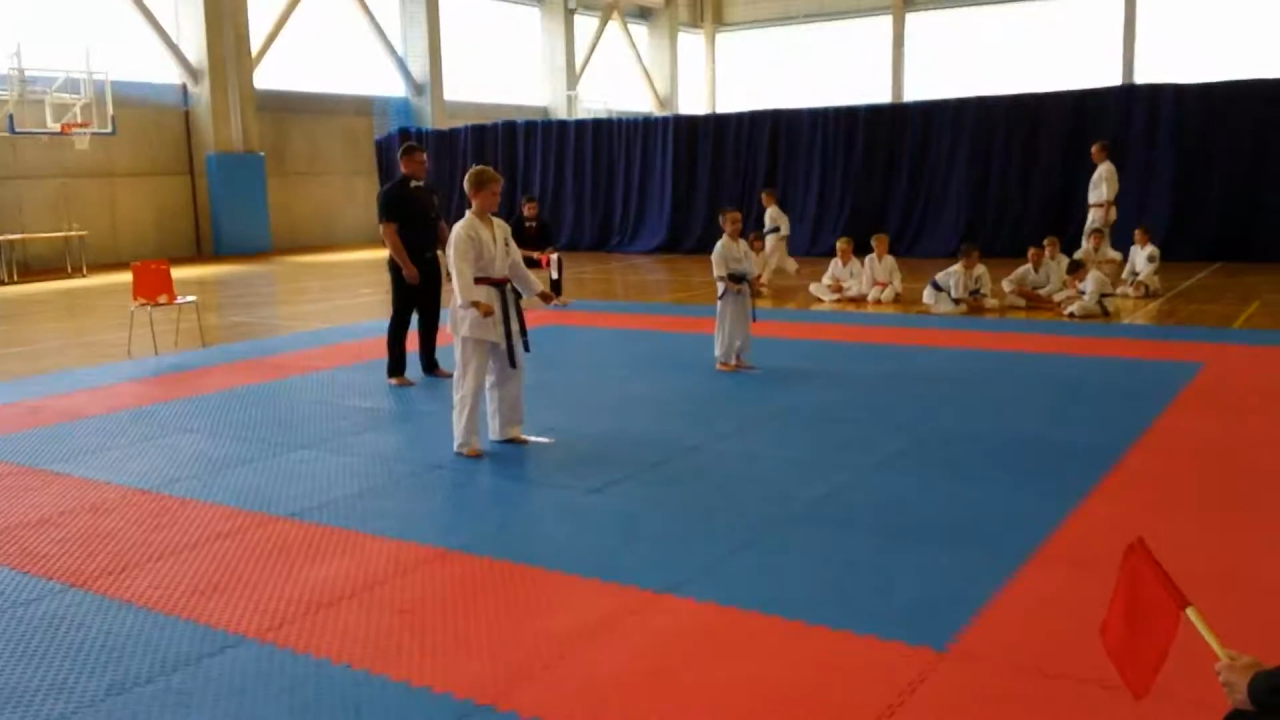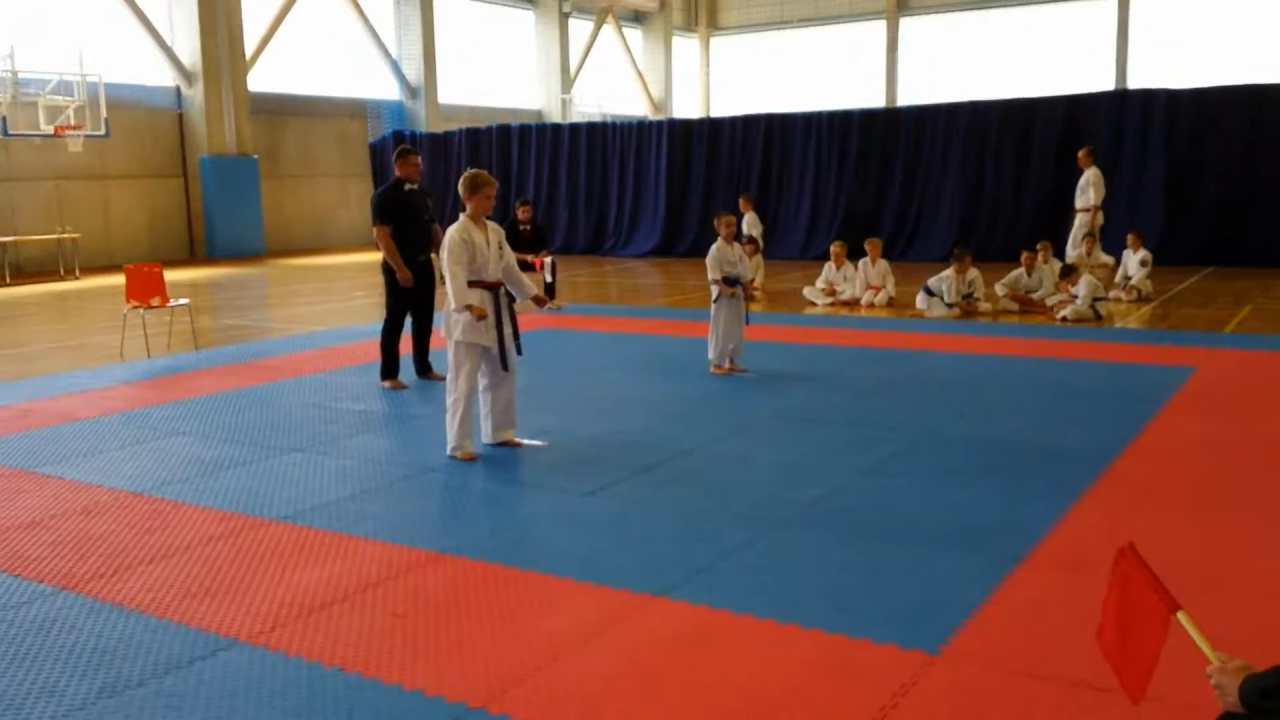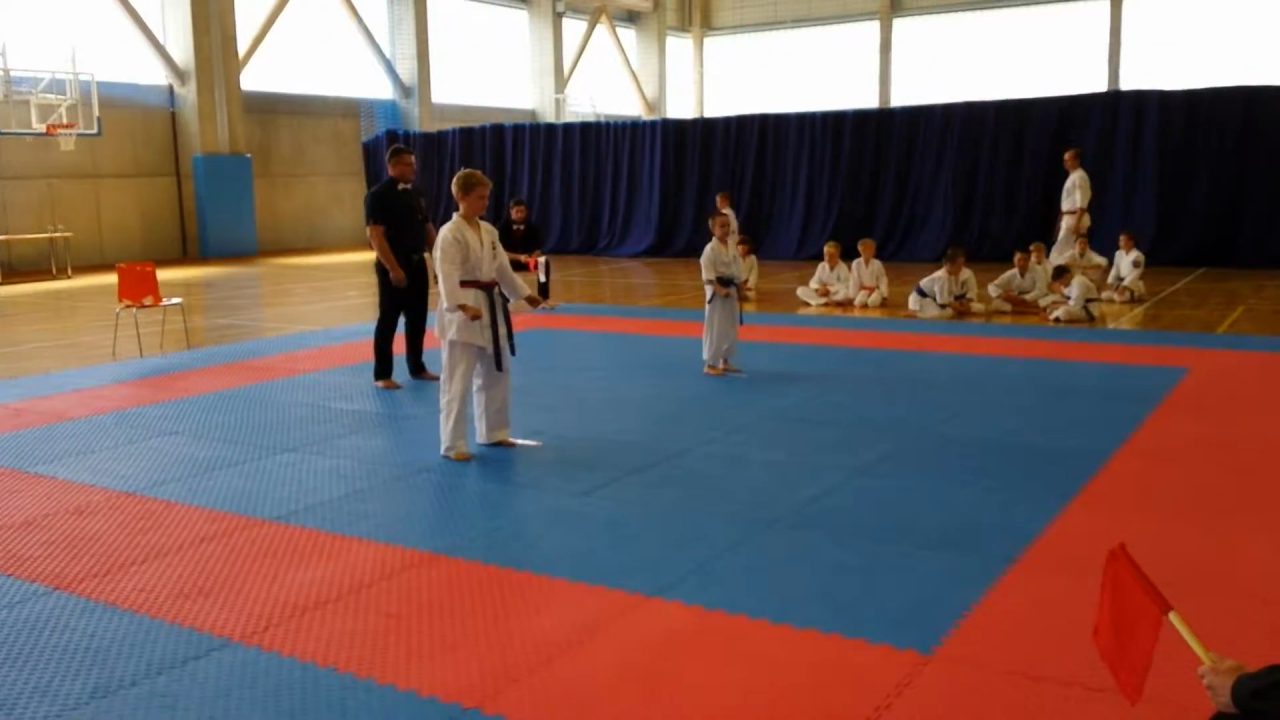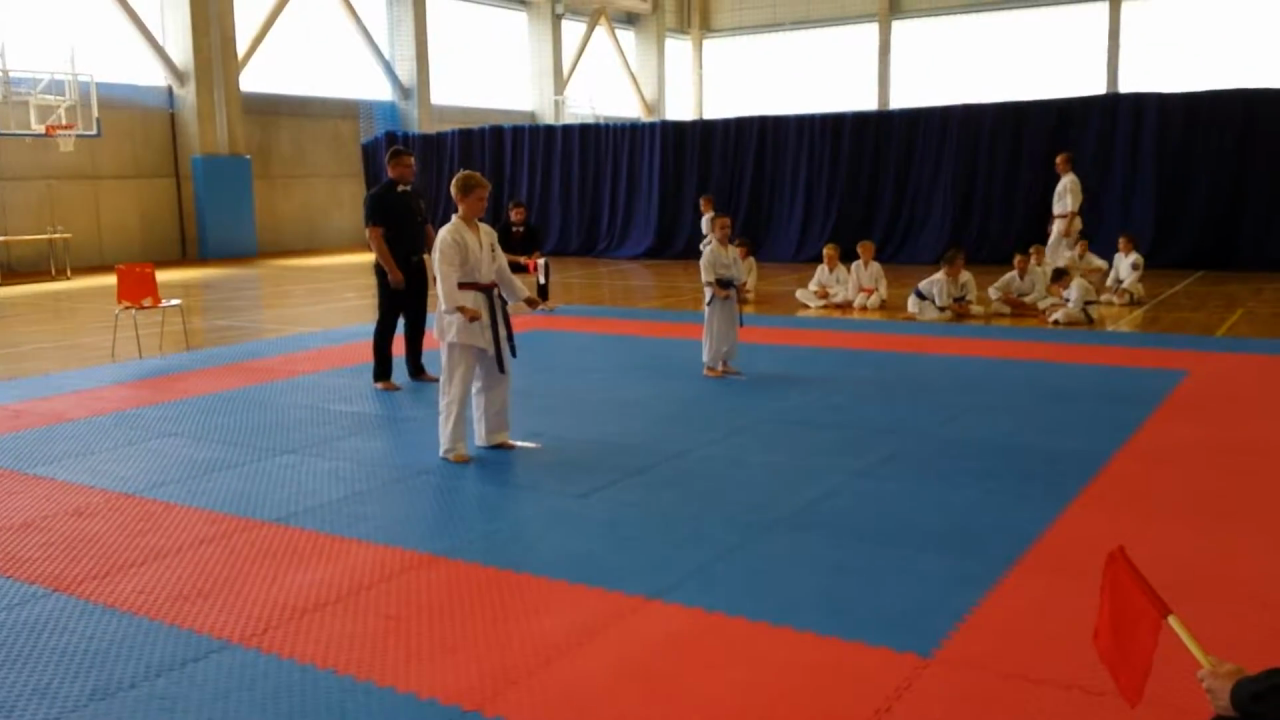
dt=0.1s
person 1, frame 1
left shoulder: (501, 228)
right shoulder: (464, 230)
left elbow: (515, 265)
right elbow: (461, 272)
left wrist: (537, 290)
right wrist: (476, 302)
left hip: (504, 304)
right hip: (475, 309)
left knee: (509, 371)
right knee: (472, 377)
left ankle: (506, 429)
right ankle: (466, 441)
person 1, frame 2
left shoulder: (495, 231)
right shoulder: (457, 234)
left elbow: (509, 268)
right elbow: (455, 275)
left wrist: (531, 294)
right wrist: (469, 306)
left hip: (497, 306)
right hip: (468, 311)
left knee: (502, 375)
right knee: (464, 380)
left ankle: (499, 432)
right ankle: (459, 444)
person 1, frame 3
left shoulder: (488, 231)
right shoulder: (450, 233)
left elbow: (502, 269)
right elbow: (447, 276)
left wrist: (525, 294)
right wrist: (463, 306)
left hip: (490, 306)
right hip: (462, 311)
left knee: (495, 375)
right knee: (458, 381)
left ankle: (493, 433)
right ankle: (453, 444)
person 1, frame 4
left shoulder: (487, 233)
right shoulder: (449, 235)
left elbow: (501, 271)
right elbow: (446, 277)
left wrist: (523, 296)
right wrist: (461, 308)
left hip: (490, 309)
right hip: (462, 313)
left knee: (495, 377)
right knee: (457, 383)
left ankle: (492, 435)
right ankle: (452, 446)
person 2, frame 1
left shoulder: (428, 191)
right shoulder: (391, 193)
left elbow: (440, 226)
right elbow: (388, 233)
right wrist: (406, 266)
left hip: (430, 261)
right hip: (405, 264)
left knee: (430, 315)
right knee: (401, 317)
left ankle: (430, 365)
right ankle: (395, 372)
person 2, frame 2
left shoulder: (422, 194)
right shoulder: (385, 195)
left elbow: (434, 229)
right elbow: (382, 236)
right wrist: (400, 269)
left hip: (424, 264)
right hip: (399, 267)
left knee: (424, 318)
right knee: (395, 320)
left ankle: (423, 368)
right ankle: (388, 375)
person 2, frame 3
left shoulder: (415, 194)
right shoulder: (379, 195)
left elbow: (428, 228)
right elbow: (375, 235)
right wrist: (393, 268)
left hip: (417, 264)
right hip: (393, 267)
left knee: (417, 318)
right knee: (388, 320)
left ankle: (417, 367)
right ankle: (382, 374)
person 2, frame 4
left shoulder: (414, 195)
right shoulder: (378, 196)
left elbow: (427, 230)
right elbow: (374, 237)
right wrist: (391, 270)
left hip: (416, 265)
right hip: (392, 268)
left knee: (417, 320)
right knee: (387, 322)
left ankle: (416, 369)
right ankle: (381, 376)
